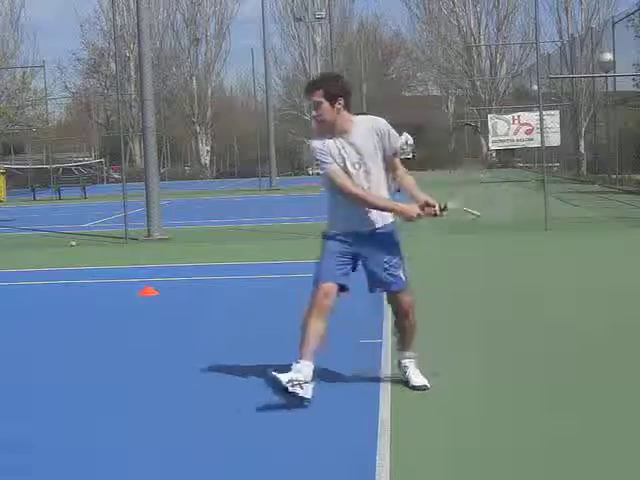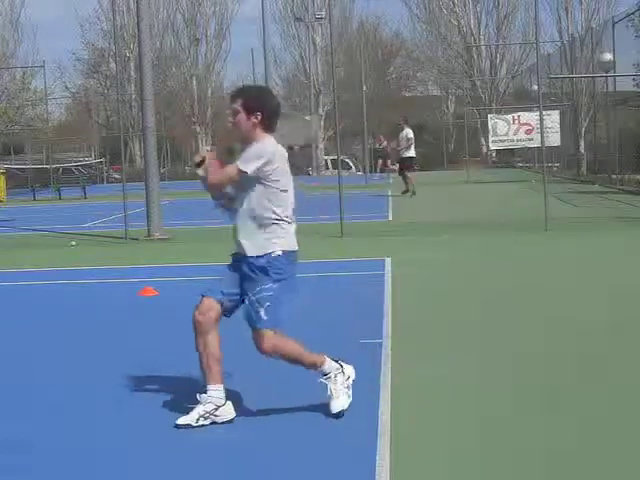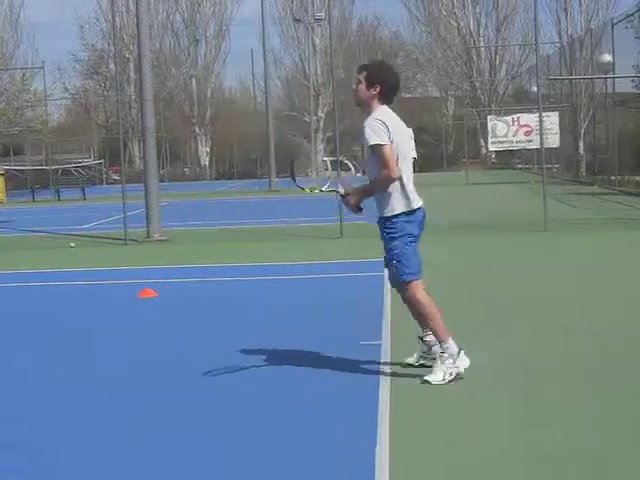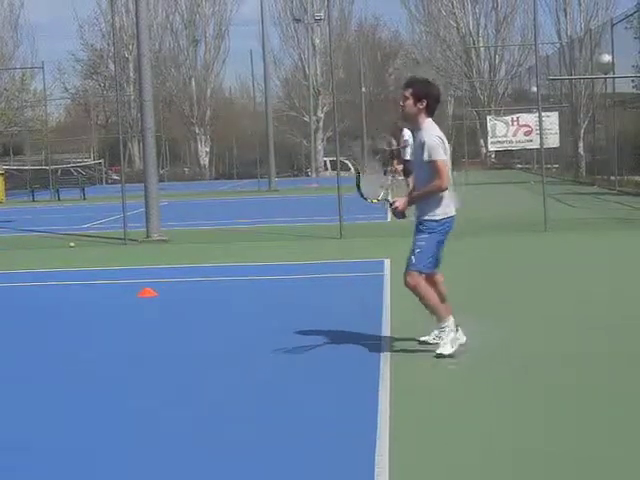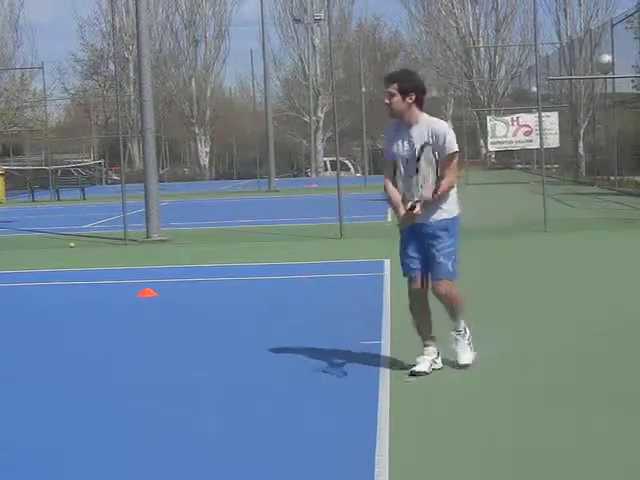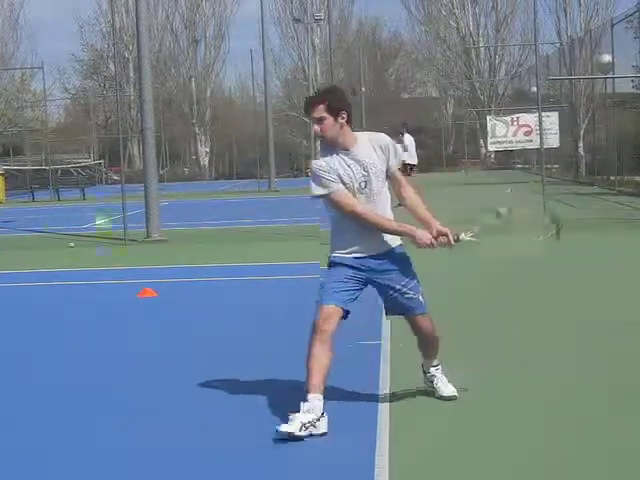
dt=0.7s
person 1, frame 1
left shoulder: (377, 127)
right shoulder: (319, 144)
left elbow: (397, 169)
right elbow: (350, 192)
left wrist: (419, 197)
right wrist: (400, 208)
left hip: (379, 232)
right hip: (340, 235)
left knee: (403, 301)
right knee: (322, 297)
left ankle: (407, 362)
right ankle: (302, 374)
person 1, frame 2
left shoulder: (265, 151)
right shoulder: (254, 153)
left elbow: (214, 181)
right elbow: (232, 199)
left wrist: (210, 158)
right wrist: (213, 166)
left hip: (271, 259)
right hip: (247, 257)
left knee: (267, 342)
right knee: (204, 316)
left ankle: (335, 371)
right ankle: (216, 400)
person 1, frame 3
left shoulder: (374, 122)
right shoulder: (394, 121)
left elbow: (391, 172)
left wrist: (359, 193)
right wrist: (363, 192)
left hip: (397, 215)
right hip: (407, 211)
left knee: (410, 287)
right knee: (403, 284)
left ankle: (450, 353)
right ankle: (429, 341)
person 1, frame 4
left shoulder: (430, 137)
right shoulder: (420, 133)
left elbow: (443, 183)
left wrist: (408, 200)
right wrist: (407, 199)
left hip: (436, 218)
right hip: (429, 216)
left knee: (413, 278)
right knee: (430, 274)
left ankle: (450, 329)
right ankle: (446, 326)
person 1, frame 5
left shoulder: (439, 130)
right shoulder: (391, 132)
left elbow: (450, 179)
right elbow: (389, 179)
left wrist: (422, 205)
right wrist: (400, 209)
left hip: (441, 220)
right hip: (411, 223)
left knee: (442, 287)
right knee: (415, 288)
left ankle: (461, 330)
right ankle: (430, 352)
person 1, frame 6
left shoulder: (380, 143)
right shoulder: (321, 166)
left elbow: (403, 188)
right elbow: (358, 212)
left wrist: (431, 223)
right wrist: (411, 232)
left hip: (389, 253)
right hip: (346, 258)
left knee: (423, 325)
right knee: (323, 325)
left ankle: (433, 371)
right ankle: (312, 410)
